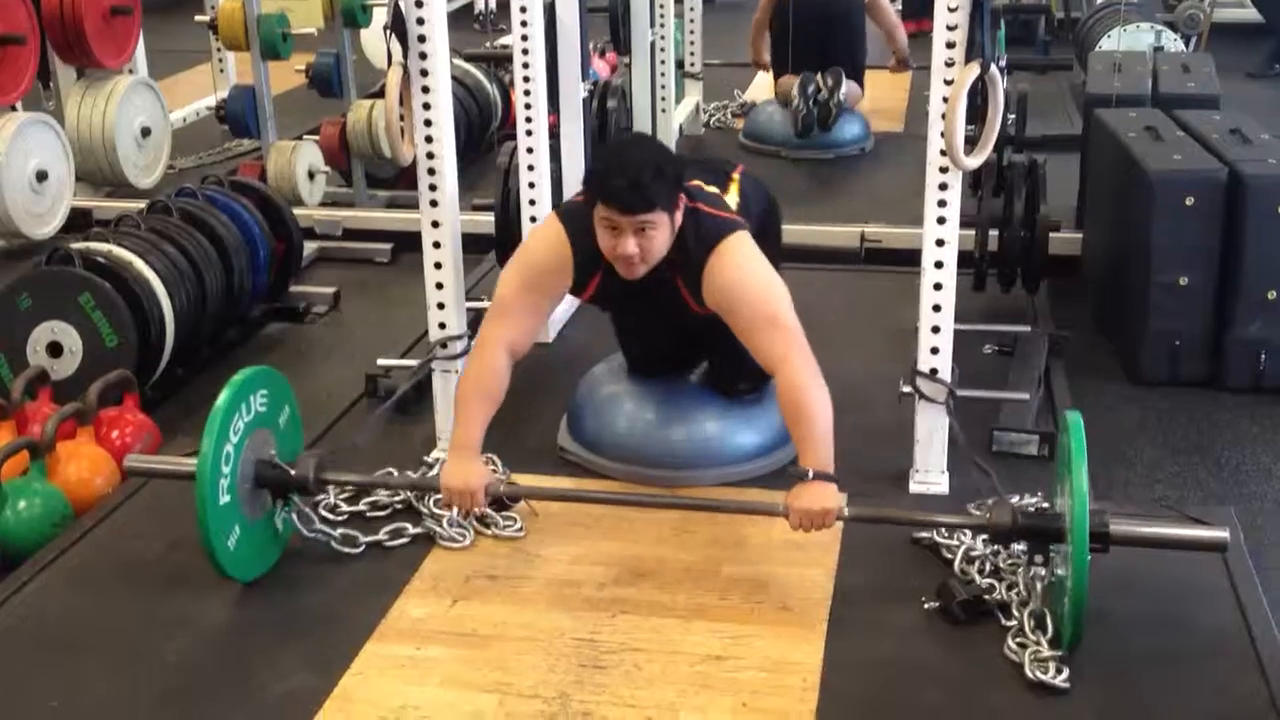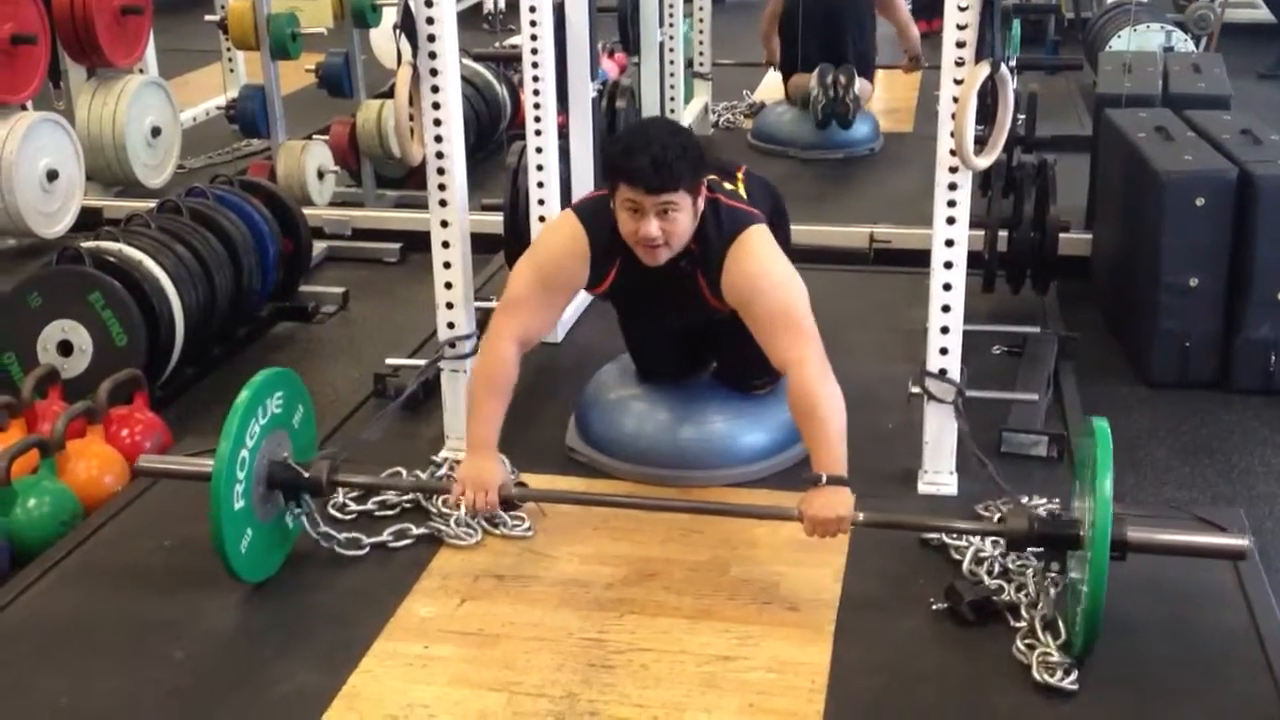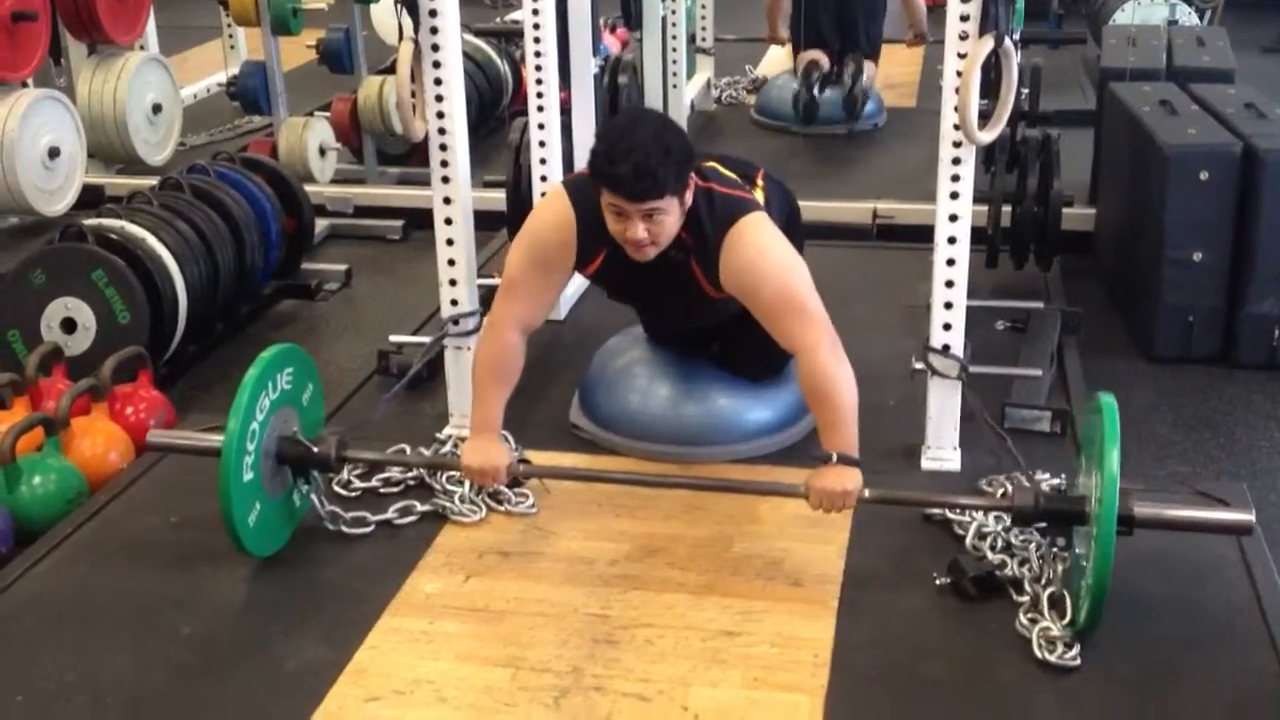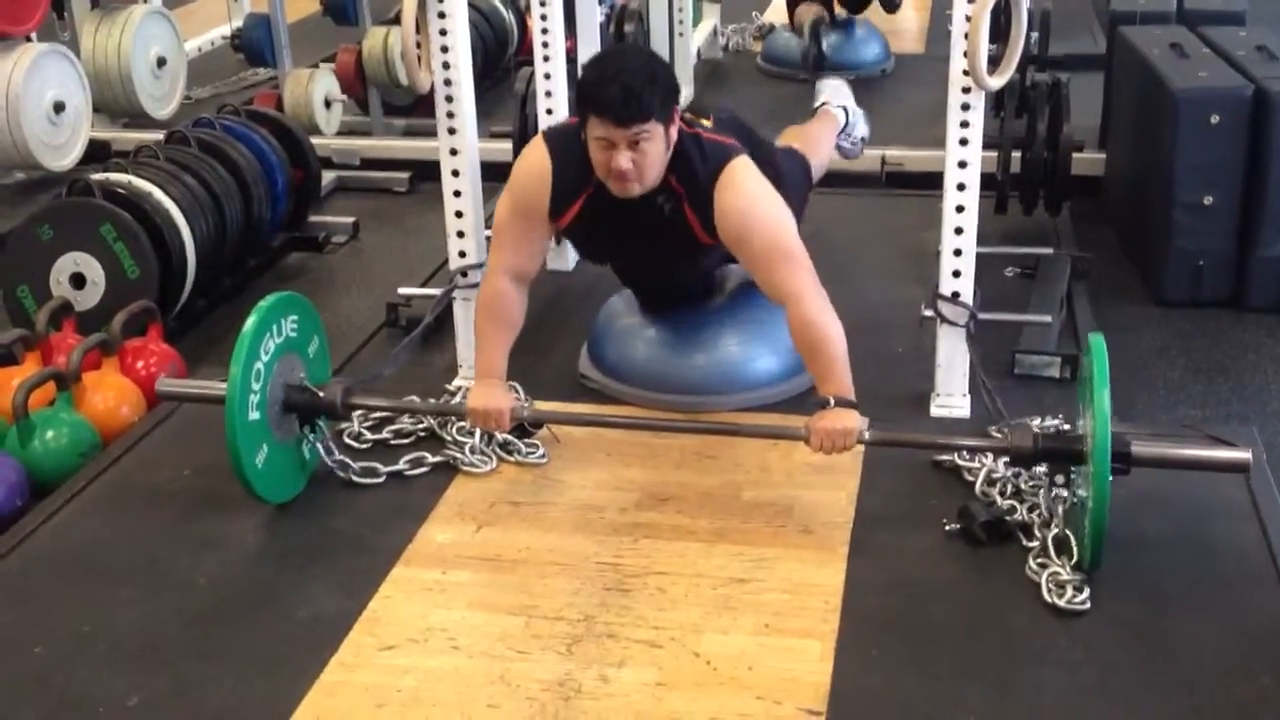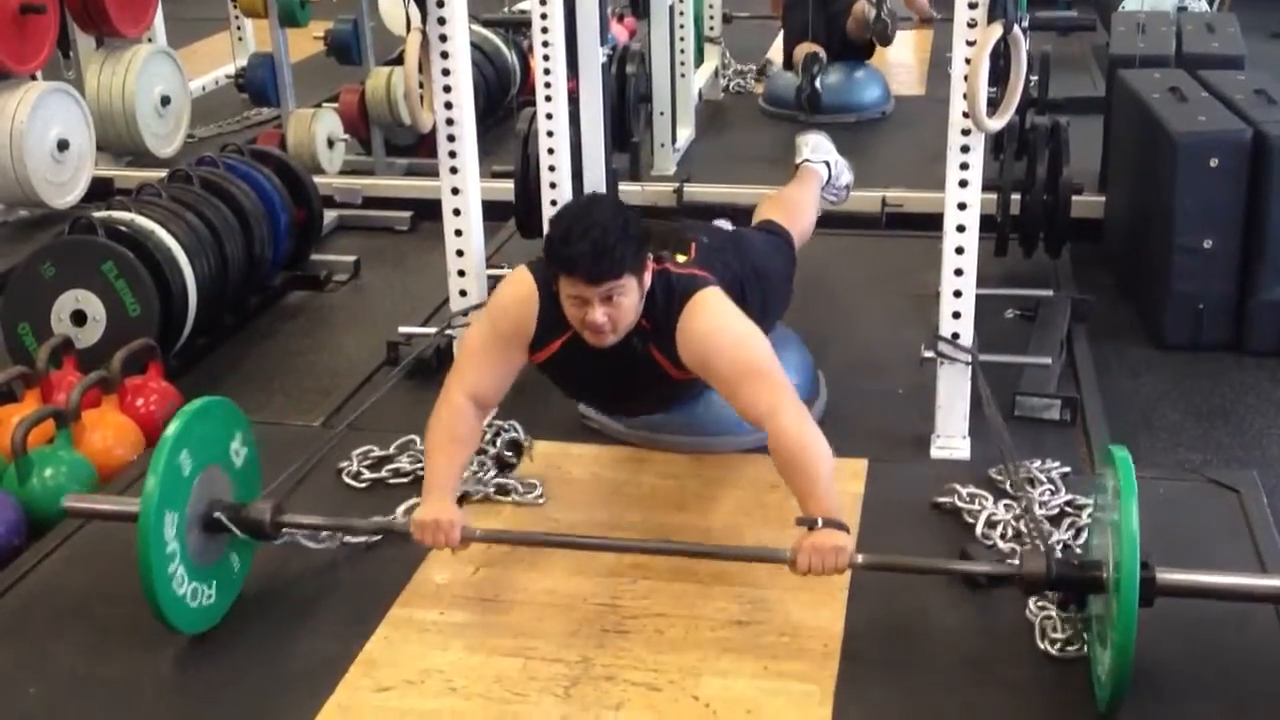
dt=1s
person 1, frame 1
left shoulder: (727, 254)
right shoulder: (561, 238)
left elbow: (792, 362)
right elbow: (498, 345)
left wrist: (816, 477)
right wrist: (464, 454)
left knee: (739, 382)
right knee: (653, 370)
right ankle: (689, 341)
person 1, frame 2
left shoulder: (745, 247)
right shoulder: (578, 234)
left elbow: (805, 362)
right elbow: (507, 338)
left wrist: (830, 481)
right wrist: (480, 453)
left knee: (751, 379)
right knee: (662, 373)
right ankle: (700, 347)
person 1, frame 3
left shoulder: (744, 237)
right shoulder: (565, 214)
left elbow: (816, 343)
right elbow: (509, 324)
left wrist: (840, 460)
right wrist: (485, 434)
left knee: (753, 367)
right knee: (674, 341)
person 1, frame 4
left shoulder: (729, 179)
right shoulder: (546, 165)
left elbow: (799, 294)
right elbow: (507, 275)
left wrist: (838, 403)
right wrist: (489, 381)
left knee: (792, 169)
right knee: (669, 306)
left ankle: (833, 113)
person 1, frame 5
left shoulder: (700, 315)
right shoulder: (526, 298)
left elbow: (781, 415)
right elbow: (465, 398)
left wrist: (825, 523)
right wrist: (438, 497)
left hip: (734, 274)
left knee: (771, 239)
left ankle: (815, 165)
right ankle: (715, 234)
